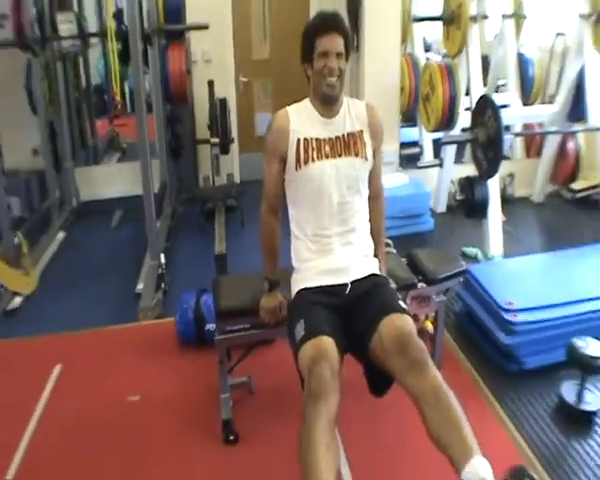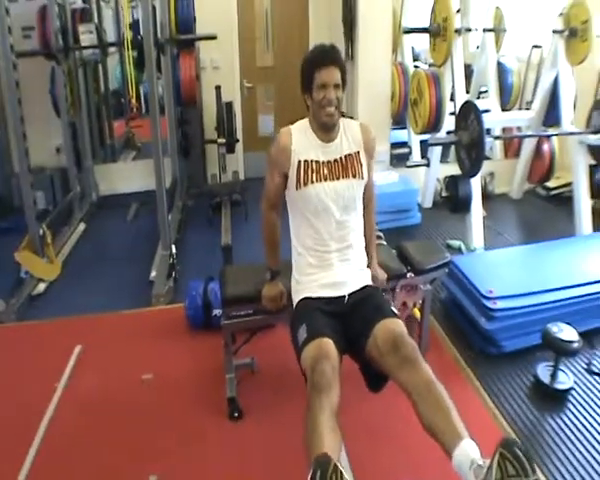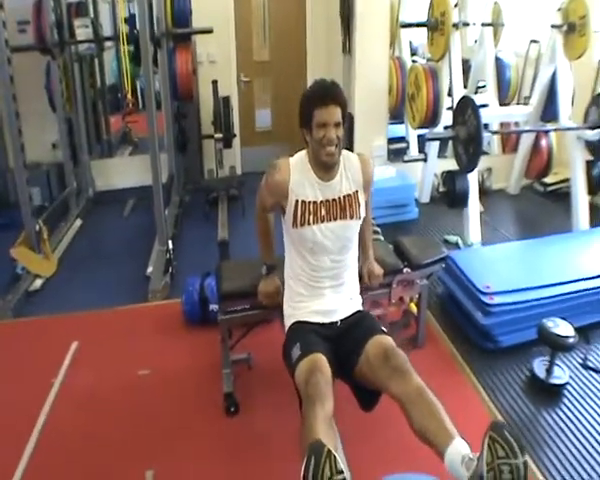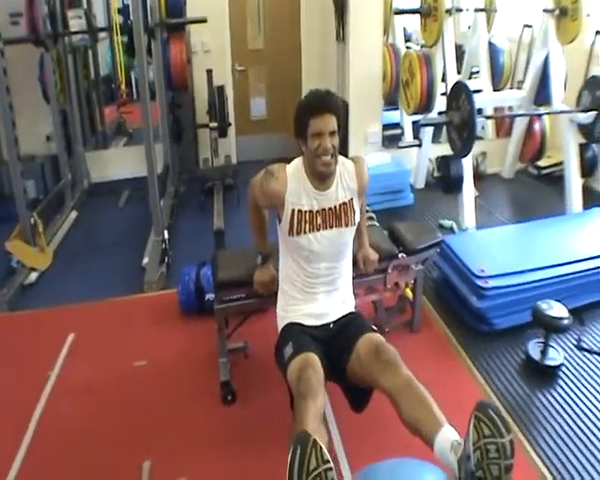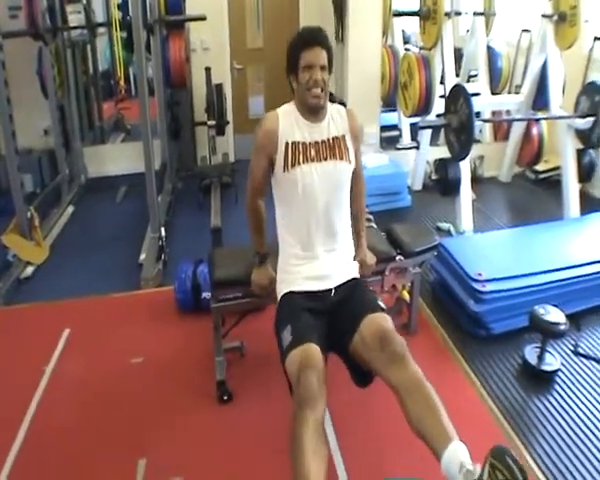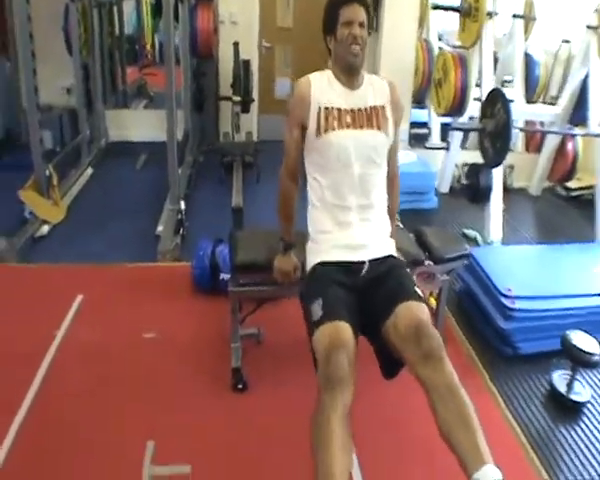
dt=0.5s
person 1, frame 1
left shoulder: (368, 118)
right shoulder: (285, 125)
right elbow: (271, 210)
right wrist: (271, 286)
left hip: (364, 273)
right hip: (313, 282)
left knee: (412, 352)
right knee: (321, 377)
person 1, frame 2
left shoulder: (363, 137)
right shoulder: (286, 144)
right elbow: (270, 210)
right wrist: (273, 276)
left hip: (359, 284)
right hip: (313, 293)
left knee: (405, 352)
right knee: (323, 374)
person 1, frame 3
left shoulder: (362, 168)
right shoulder: (283, 176)
right elbow: (261, 211)
right wrist: (268, 272)
left hip: (350, 310)
right hip: (305, 318)
left knee: (395, 364)
right knee: (317, 383)
person 1, frame 4
left shoulder: (357, 172)
right shoulder: (279, 183)
right elbow: (253, 198)
right wrist: (264, 261)
left hip: (343, 311)
right hip: (299, 320)
left knee: (386, 359)
right knee: (308, 380)
person 1, frame 5
left shoulder: (349, 122)
right shoulder: (272, 128)
right elbow: (255, 196)
right wrist: (261, 260)
left hip: (345, 278)
right hip: (298, 286)
left knee: (393, 349)
right knee: (309, 382)
person 1, frame 6
left shoulder: (389, 94)
right shoulder: (307, 92)
right elbow: (289, 176)
right wrist: (286, 246)
left hip: (380, 253)
right hip: (330, 257)
left knee: (427, 344)
right knee: (337, 369)
